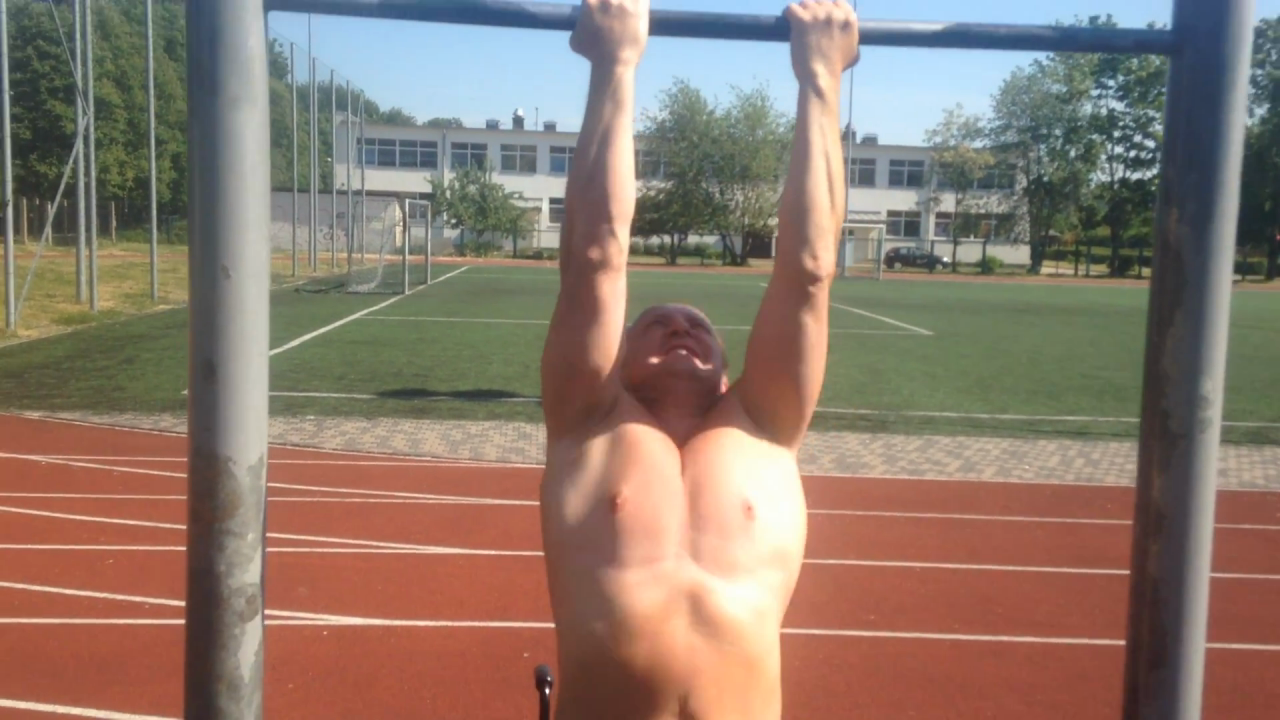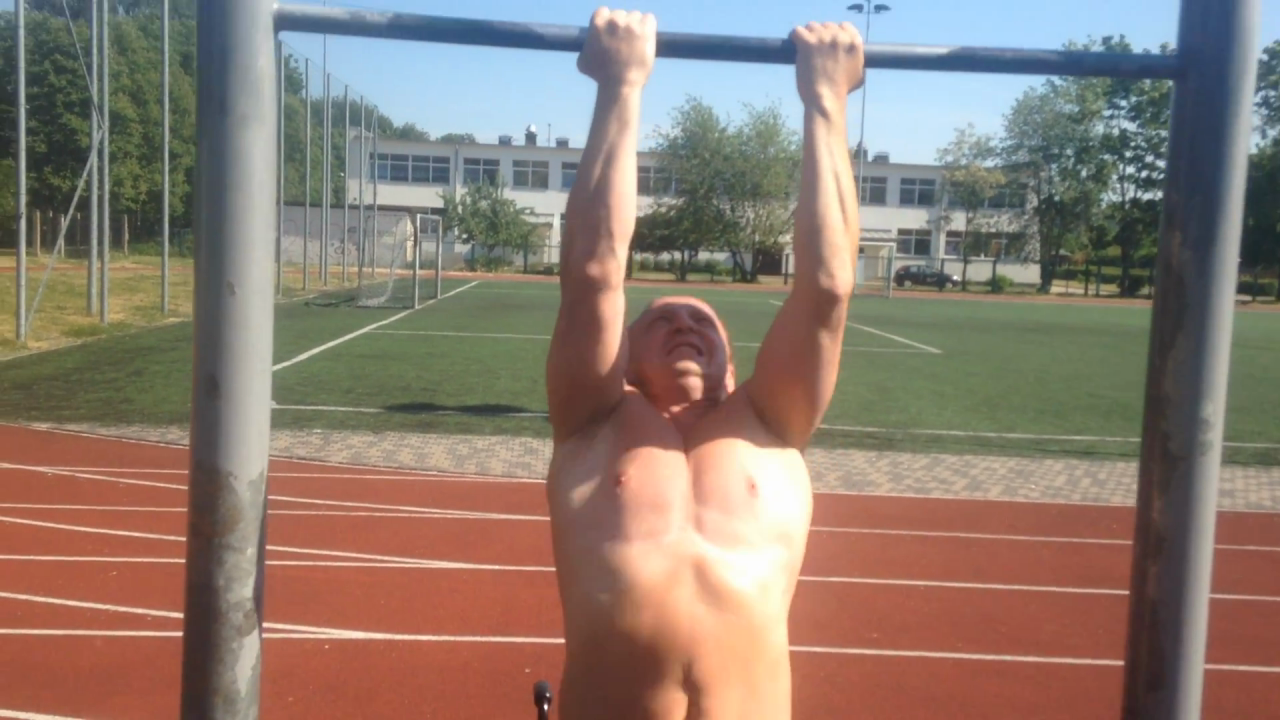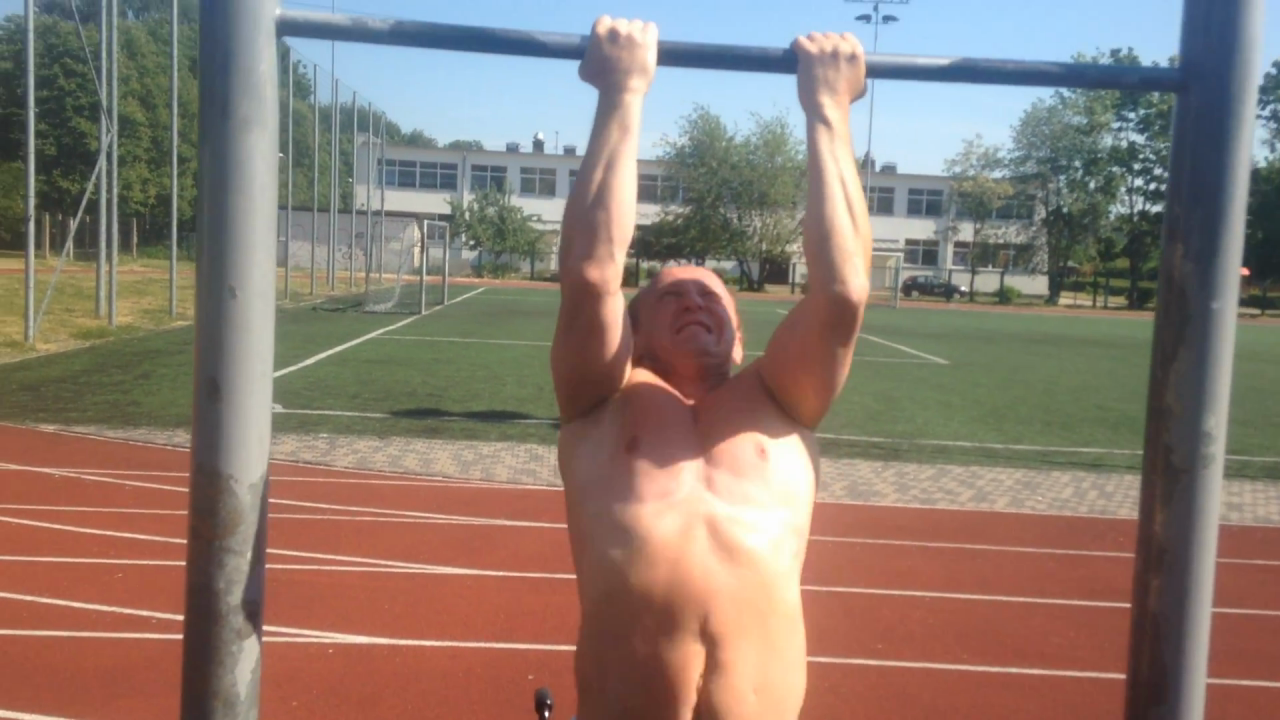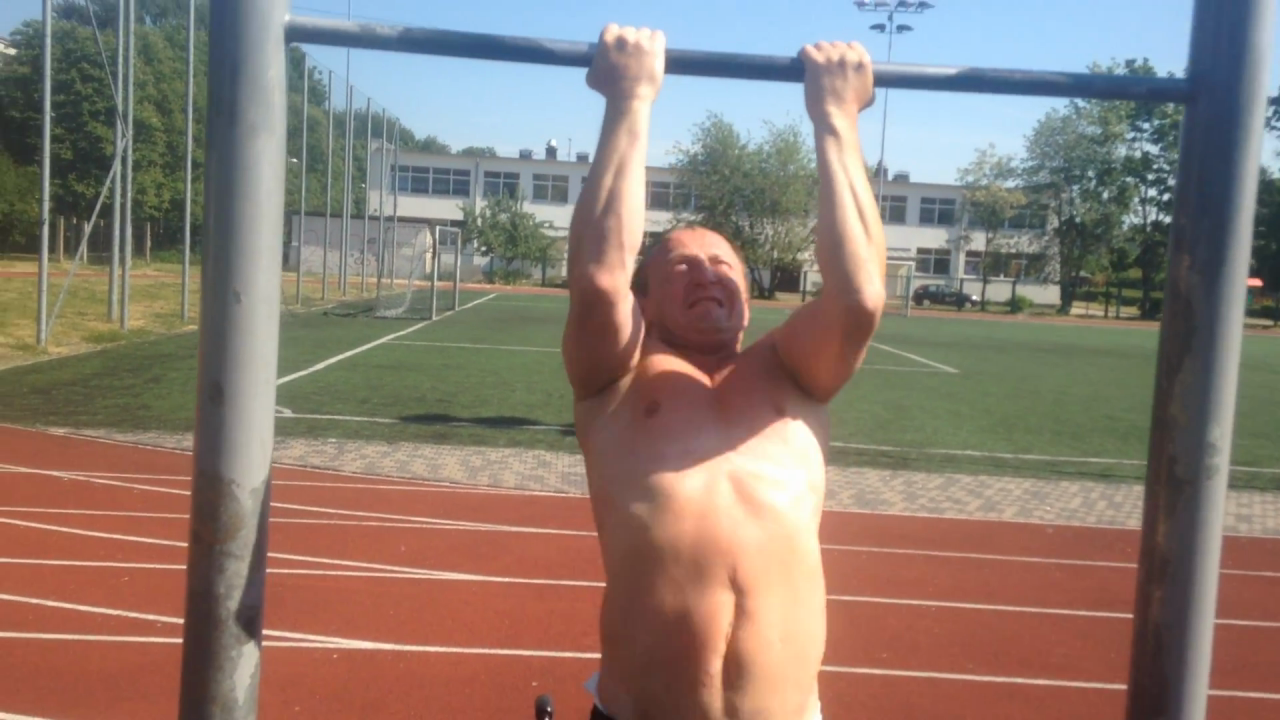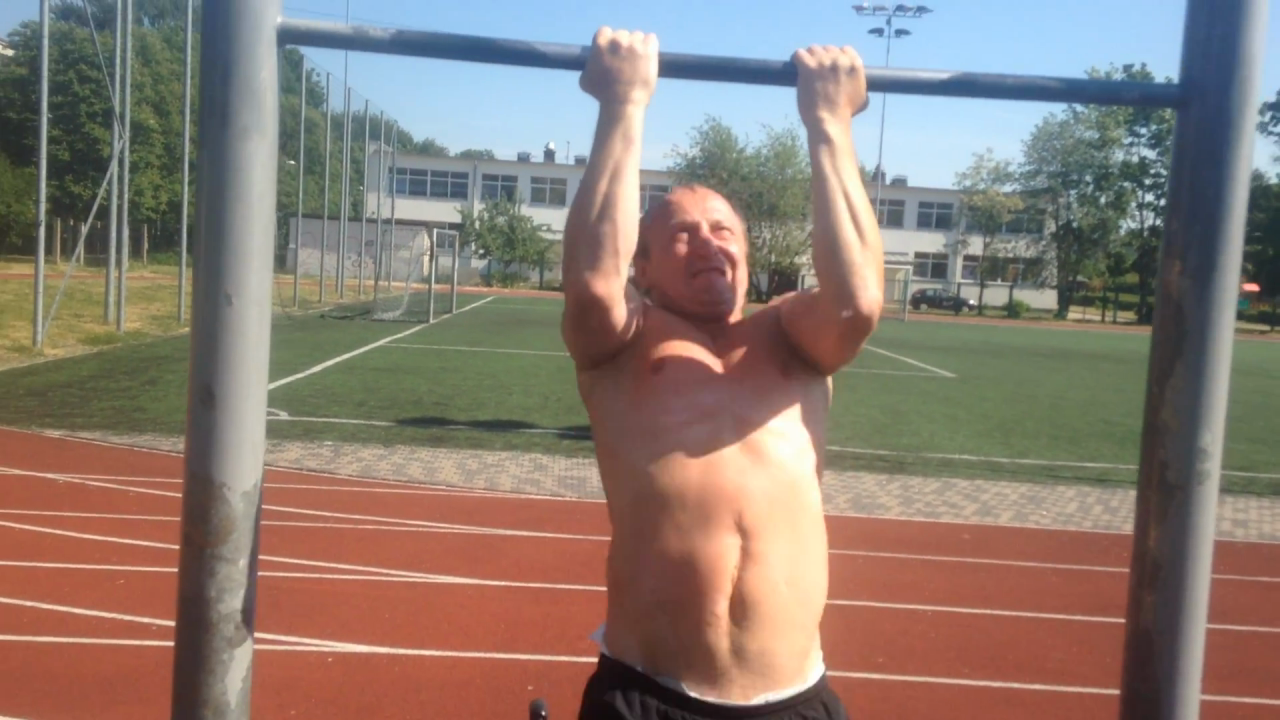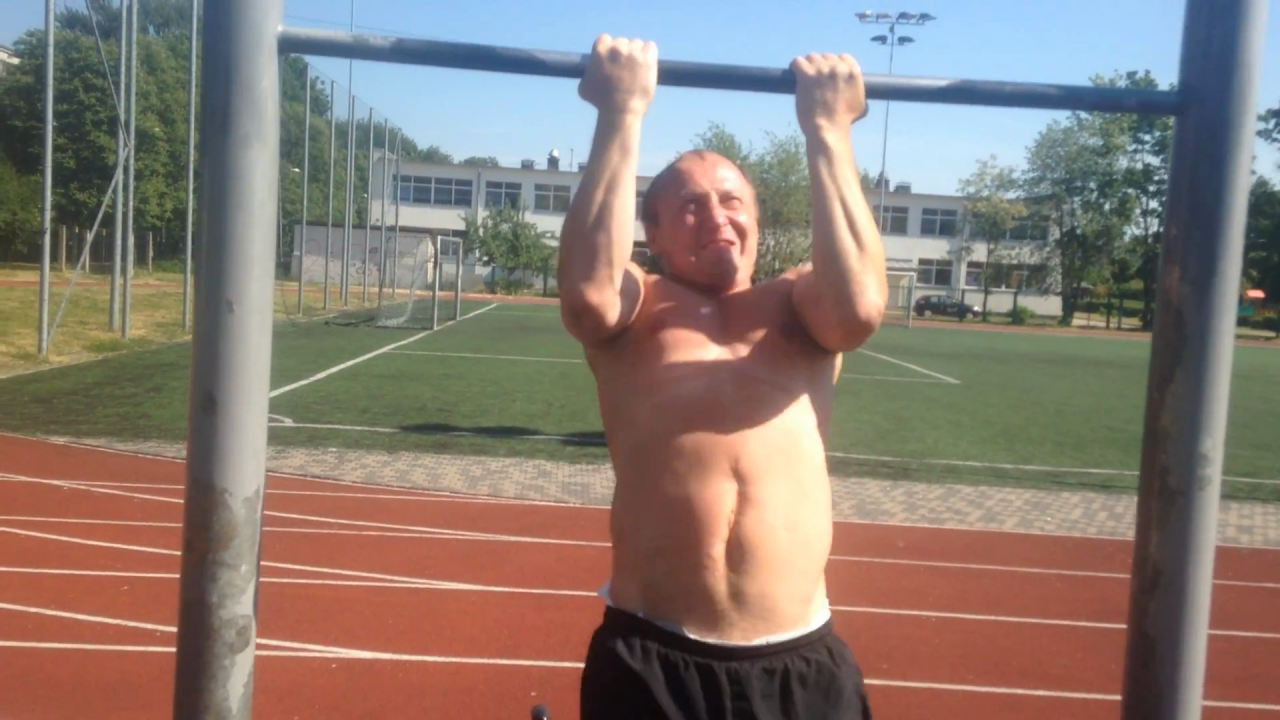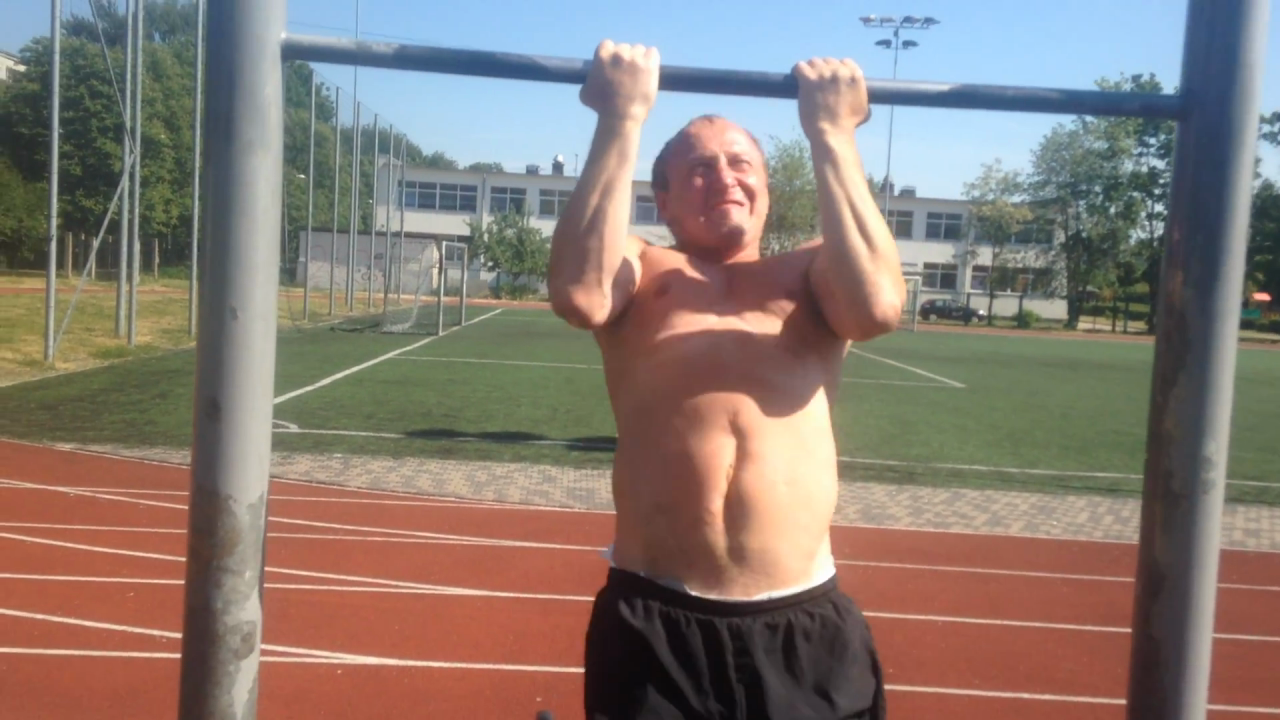
dt=0.1s
person 1, frame 1
left shoulder: (760, 439)
right shoulder: (596, 437)
left elbow: (807, 269)
right elbow: (595, 259)
left wrist: (819, 79)
right wrist: (616, 67)
person 1, frame 2
left shoulder: (769, 428)
right shoulder: (598, 425)
left elbow: (827, 285)
right elbow: (593, 273)
left wrist: (826, 102)
right wrist: (623, 88)
person 1, frame 3
left shoulder: (774, 414)
right shoulder: (609, 410)
left elbow: (842, 292)
right elbow: (592, 275)
left wrist: (827, 111)
right wrist: (623, 94)
person 1, frame 4
left shoulder: (793, 369)
right shoulder: (618, 376)
left elbow: (860, 297)
right elbow: (597, 279)
left wrist: (836, 118)
right wrist: (631, 101)
person 1, frame 5
left shoulder: (787, 344)
right shoulder: (626, 351)
left elbow: (858, 301)
right elbow: (593, 284)
left wrist: (828, 122)
right wrist: (624, 105)
person 1, frame 6
left shoulder: (798, 300)
right shoulder: (635, 301)
left elbow: (861, 308)
right elbow: (588, 290)
left wrist: (827, 128)
right wrist: (624, 110)
right hip: (649, 661)
person 1, frame 7
left shoulder: (807, 274)
right shoulder: (642, 279)
left elbow: (879, 305)
right elbow: (579, 293)
left wrist: (831, 131)
right wrist: (623, 115)
left hip: (805, 630)
right hip: (652, 627)
